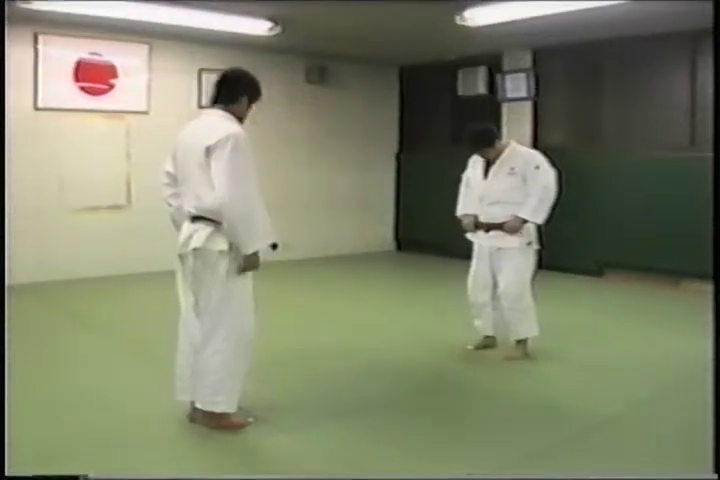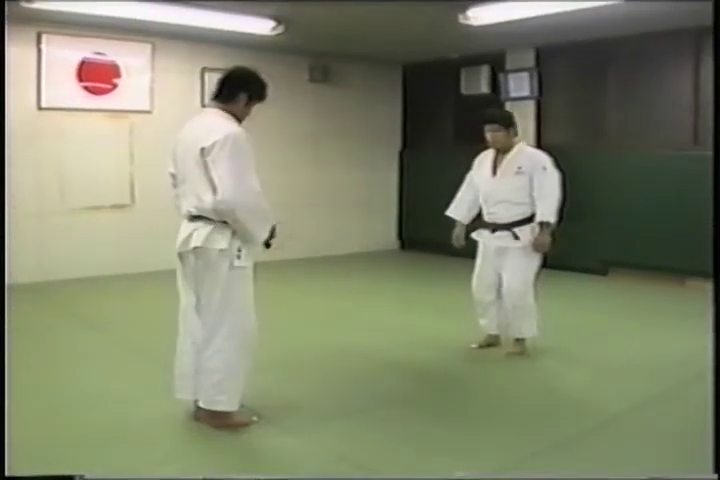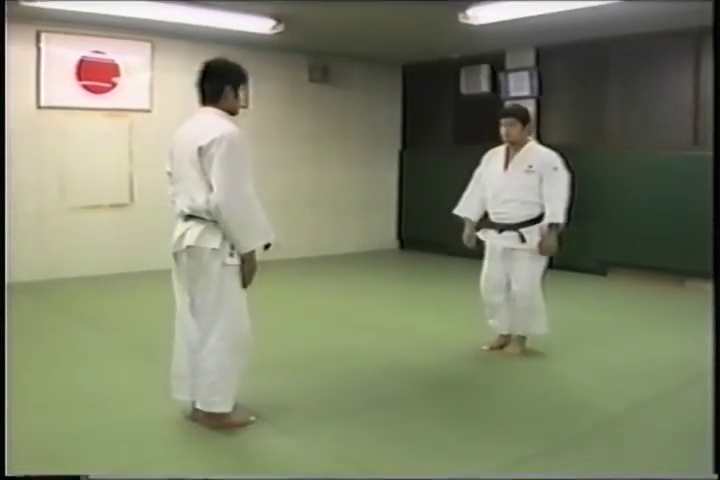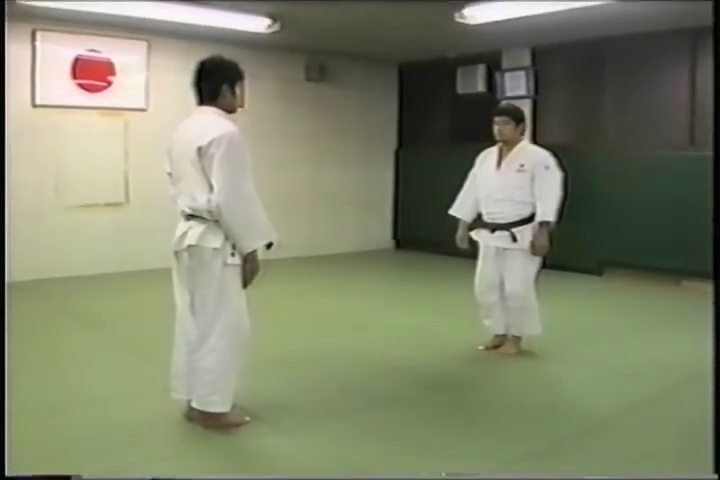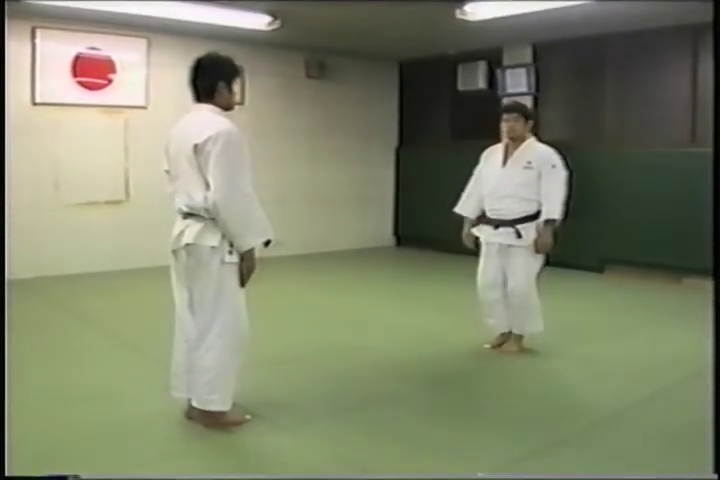
dt=1s
person 1, frame 1
left shoulder: (189, 131)
right shoulder: (230, 134)
left elbow: (171, 189)
right elbow: (235, 197)
right wrist: (251, 246)
left hip: (192, 236)
right hip: (220, 242)
left knee: (197, 321)
right knee: (226, 325)
left ankle: (198, 401)
right ankle: (213, 408)
person 1, frame 2
left shoulder: (191, 129)
right shoulder: (229, 133)
left elbow: (179, 185)
right elbow: (238, 196)
right wrist: (266, 226)
left hip: (193, 234)
right hip: (221, 241)
left knee: (198, 320)
right knee: (228, 324)
left ankle: (202, 399)
right ankle: (217, 407)
person 1, frame 3
left shoulder: (185, 130)
right shoulder: (225, 133)
right elbow: (232, 198)
right wrist: (249, 248)
left hip: (188, 234)
right hip: (216, 241)
left knee: (194, 321)
right knee: (223, 325)
left ankle: (198, 400)
right ankle: (214, 408)
person 1, frame 4
left shoulder: (184, 130)
right shoulder: (224, 132)
right elbow: (232, 198)
right wrist: (250, 248)
left hip: (189, 234)
right hip: (216, 240)
left knee: (193, 321)
right knee: (222, 325)
left ankle: (195, 400)
right ankle: (211, 407)
person 1, frame 5
left shoulder: (181, 128)
right shoulder: (221, 130)
right elbow: (229, 196)
right wrist: (247, 246)
left hip: (186, 232)
right hip: (214, 238)
left knee: (193, 319)
right knee: (220, 323)
left ankle: (195, 398)
right ankle: (211, 405)
person 2, frame 1
left shoulder: (528, 158)
right shoulder: (475, 162)
left elbow: (545, 190)
right elbow: (467, 189)
left wrist: (521, 218)
right wrist: (467, 215)
left hip: (515, 236)
right hip: (484, 235)
left knee: (513, 289)
right knee: (479, 287)
left ankle: (521, 342)
right ankle: (488, 335)
person 2, frame 2
left shoulder: (535, 159)
right shoulder: (483, 160)
left elbow: (548, 196)
right elbow: (470, 193)
left wrist: (544, 231)
right wrist: (460, 225)
left hip: (521, 236)
right hip: (490, 235)
left knee: (516, 289)
right knee: (483, 286)
left ankle: (520, 338)
right ankle: (492, 333)
person 2, frame 3
left shoulder: (546, 158)
right shoulder: (492, 157)
left elbow: (556, 197)
right elbow: (477, 192)
left wrist: (551, 233)
right wrist: (470, 225)
left hip: (528, 235)
right hip: (497, 235)
left knee: (524, 289)
right knee: (492, 286)
left ankle: (520, 337)
right ankle: (503, 332)
person 2, frame 4
left shoulder: (538, 158)
right shoulder: (485, 157)
left elbow: (548, 197)
right elbow: (471, 193)
left wrist: (542, 232)
right wrist: (463, 226)
left hip: (521, 235)
right hip: (490, 234)
left knee: (518, 288)
right knee: (486, 286)
left ankle: (516, 337)
right ankle: (499, 332)
person 2, frame 5
left shoulder: (544, 155)
right shoulder: (490, 154)
left elbow: (554, 195)
right elbow: (475, 191)
left wrist: (547, 230)
right wrist: (468, 224)
left hip: (525, 231)
right hip: (492, 231)
left knee: (520, 286)
right knee: (489, 284)
left ankle: (518, 335)
right ankle: (503, 330)
